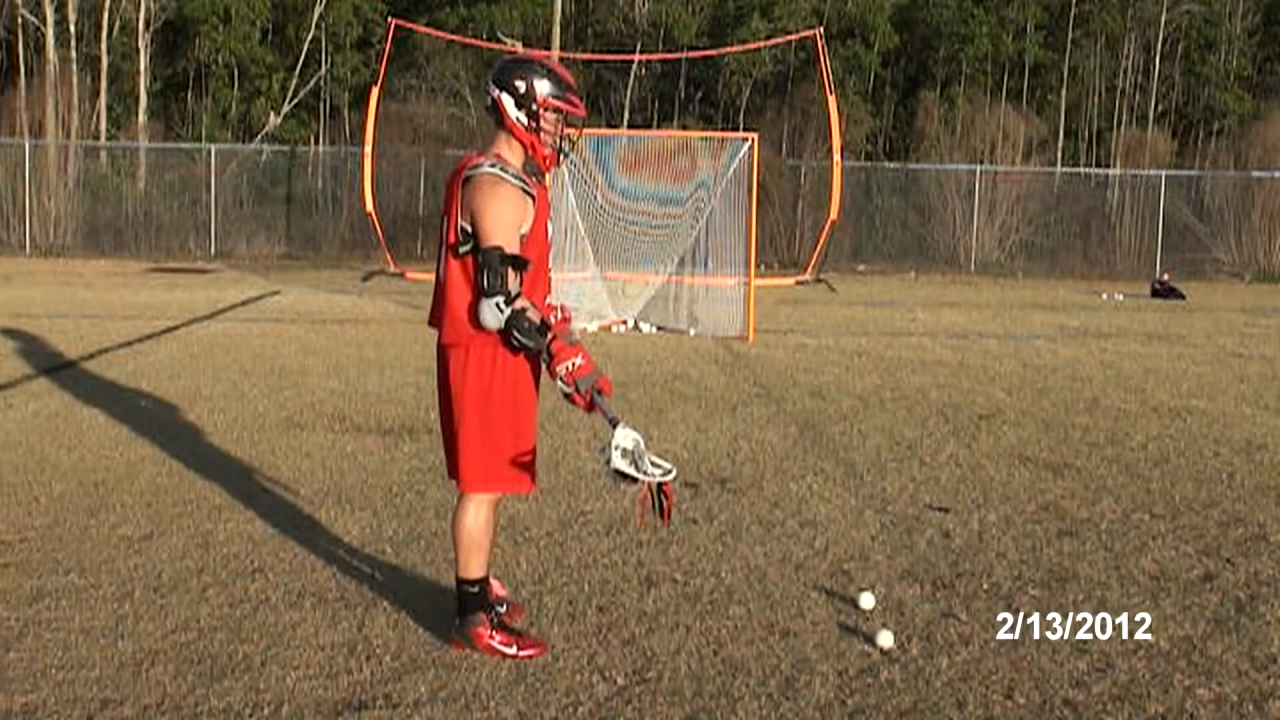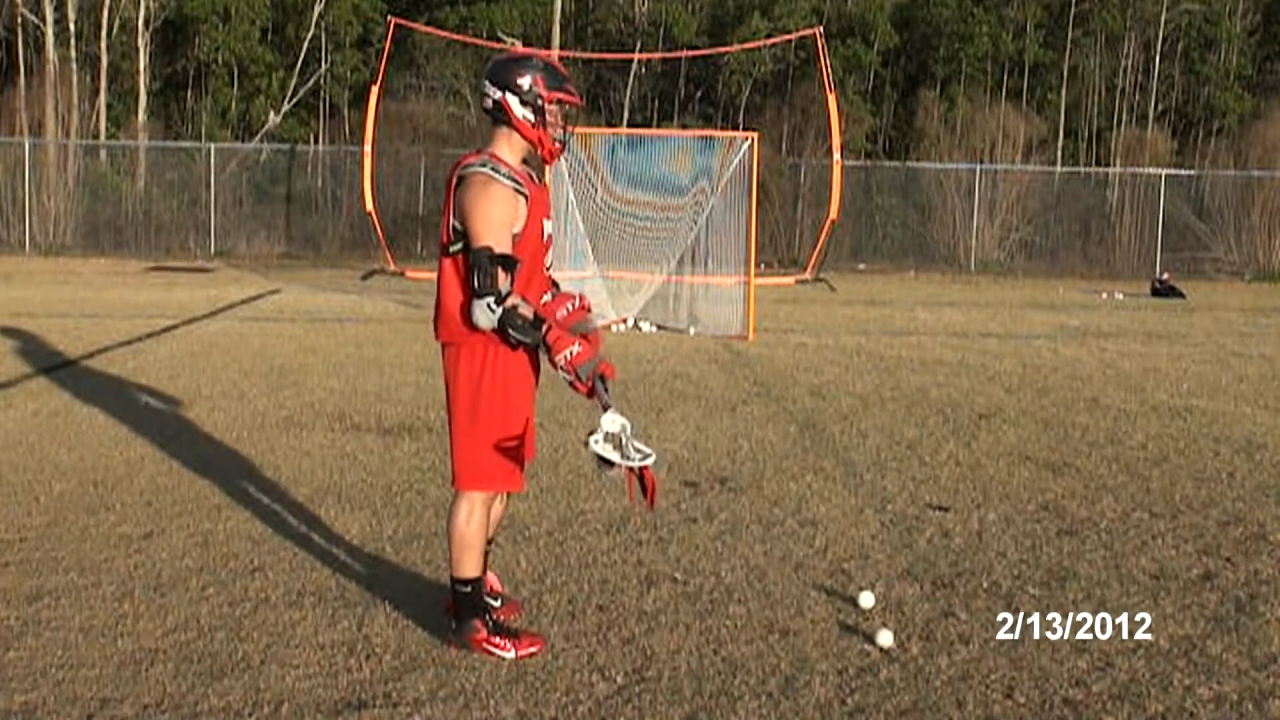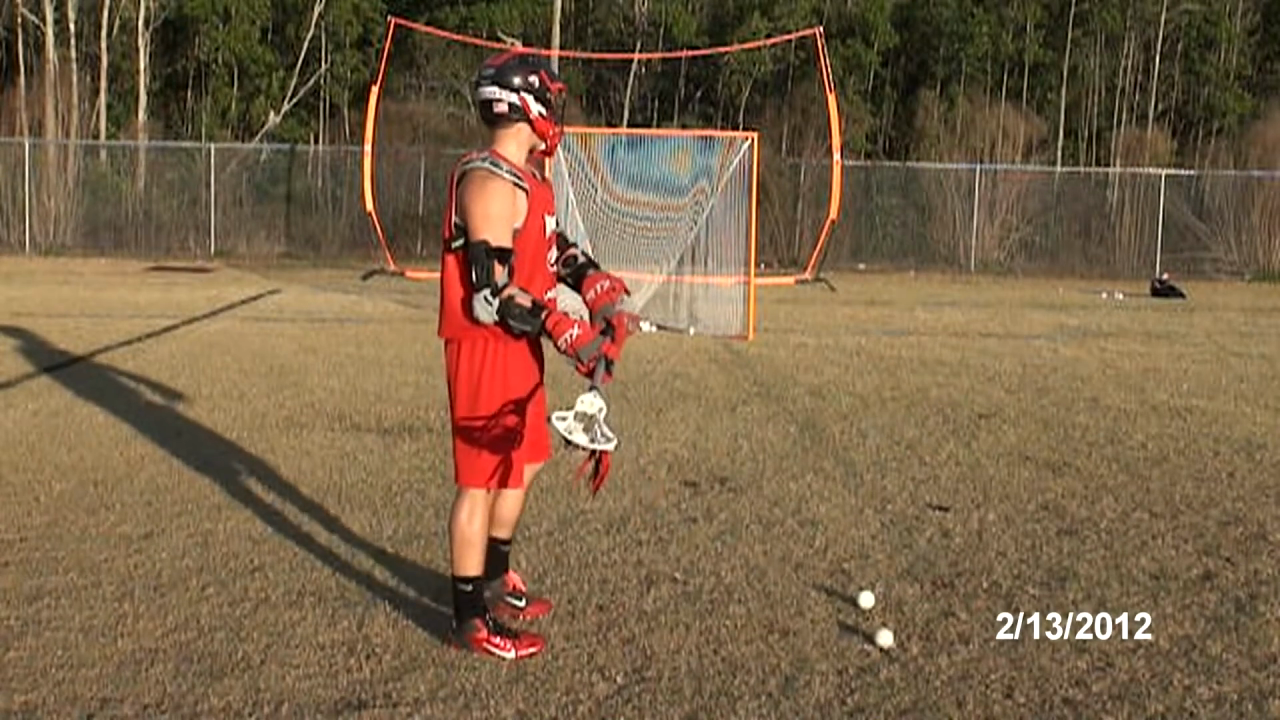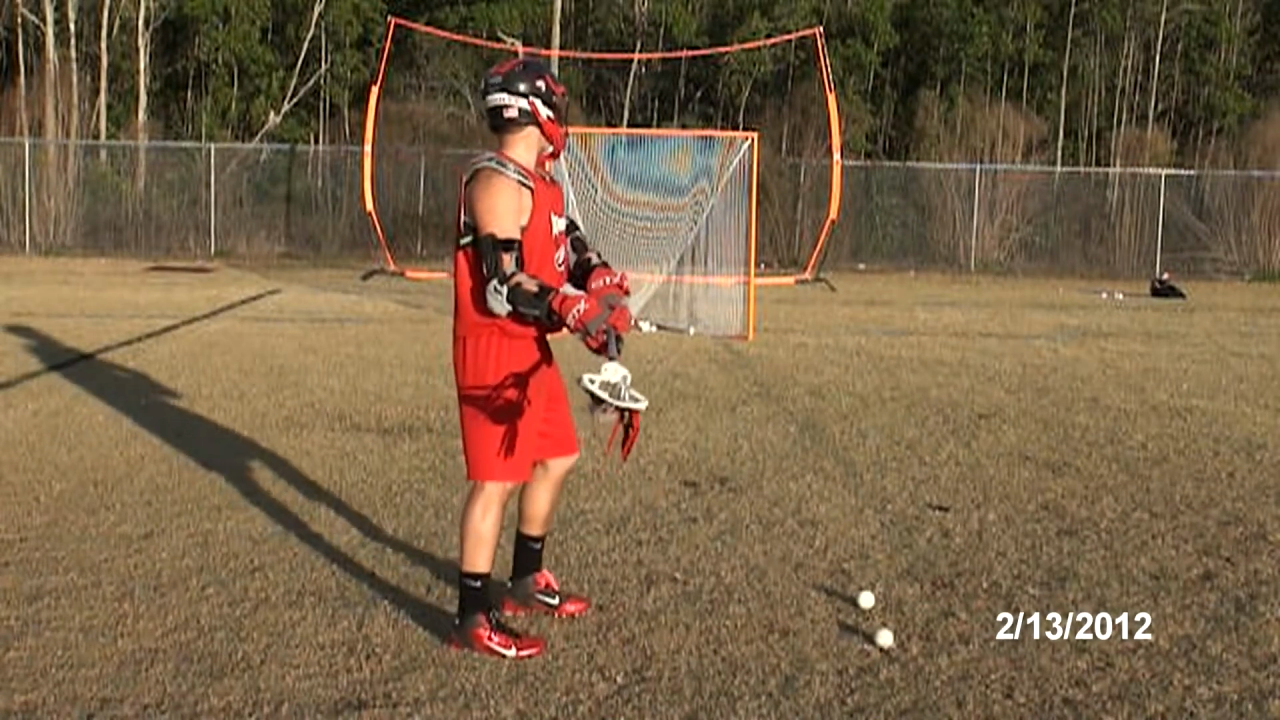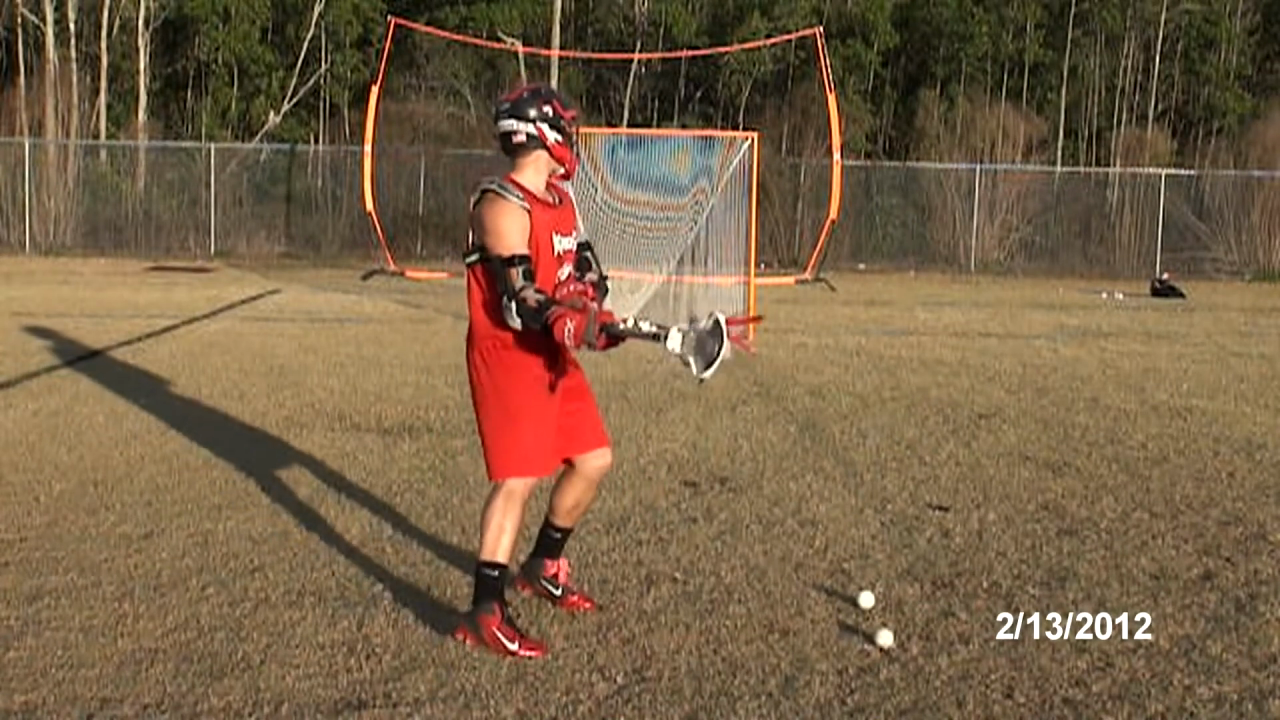
dt=1s
person 1, frame 1
left shoulder: (508, 178)
right shoulder: (497, 187)
right elbow: (500, 295)
left wrist: (547, 319)
right wrist: (558, 350)
left hip: (499, 350)
right hip: (486, 353)
left knee: (490, 478)
right knee: (484, 482)
left ankle: (478, 587)
right ankle: (474, 616)
person 1, frame 2
left shoulder: (517, 177)
right shoulder: (490, 186)
right elbow: (492, 297)
left wrist: (561, 305)
right wrist: (559, 345)
left hip: (508, 350)
right hip: (485, 353)
left knee: (503, 474)
right knee: (481, 482)
left ankle: (475, 581)
right ankle: (470, 617)
person 1, frame 3
left shoulder: (528, 176)
right shoulder: (490, 183)
left elbow: (553, 248)
right elbow: (492, 294)
left wrist: (598, 284)
right wrist: (563, 329)
left hip: (517, 347)
right hip: (486, 350)
left knee: (520, 466)
right knee: (483, 479)
left ankle: (494, 581)
right ankle: (470, 618)
person 1, frame 4
left shoulder: (540, 180)
right shoulder: (497, 183)
left elbow: (570, 244)
right elbow: (502, 286)
left wrist: (603, 281)
right wrist: (570, 309)
left hip: (530, 347)
right hip: (495, 349)
left knee: (555, 460)
right knee: (497, 478)
left ankle: (526, 581)
right ankle: (474, 617)
person 1, frame 5
left shoulder: (560, 200)
right shoulder: (502, 206)
left elbow: (587, 267)
right elbow: (517, 301)
left wrist: (584, 295)
right wrist: (560, 322)
left hip: (550, 355)
right hip: (508, 356)
left knee: (594, 459)
right knee: (518, 477)
left ankle: (544, 566)
right ankle: (486, 611)
